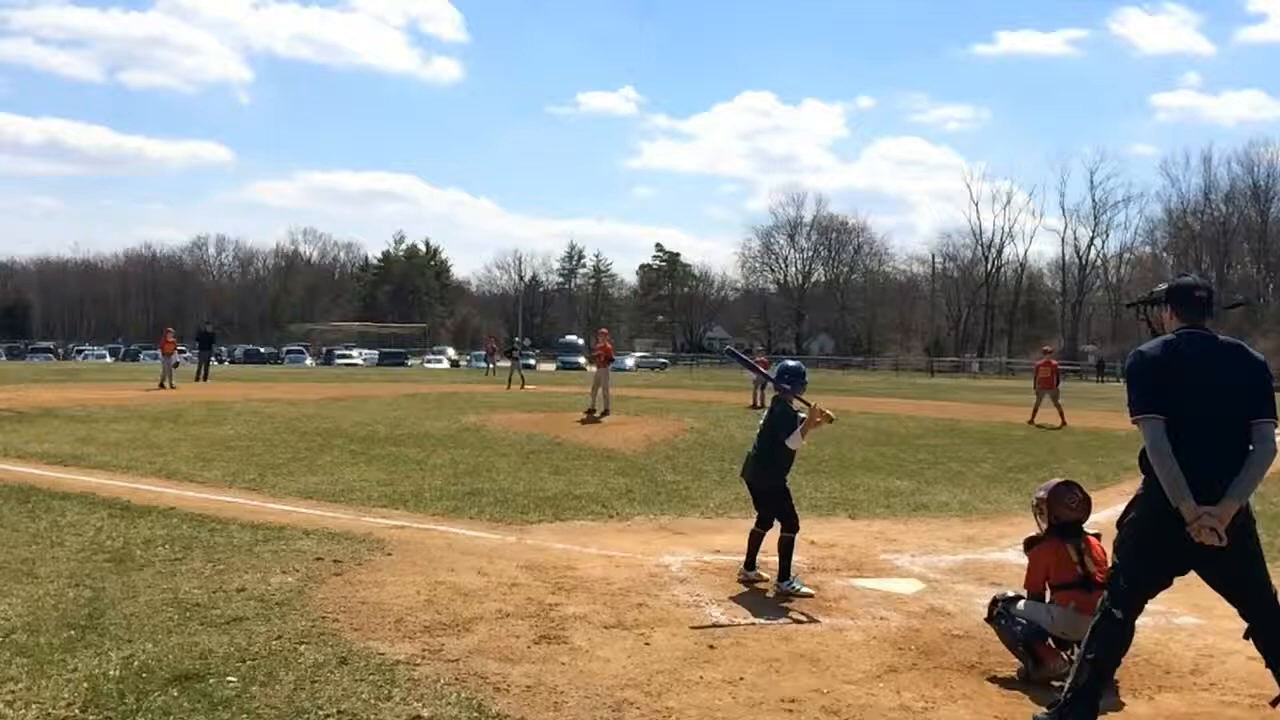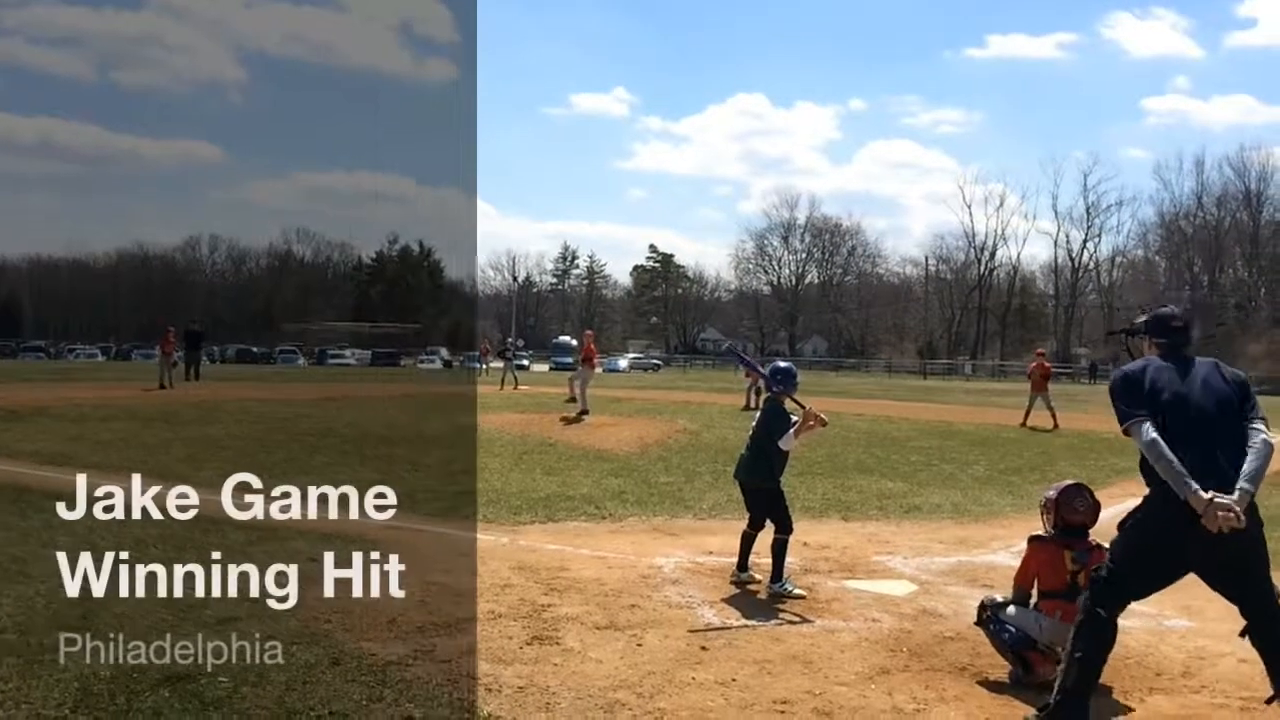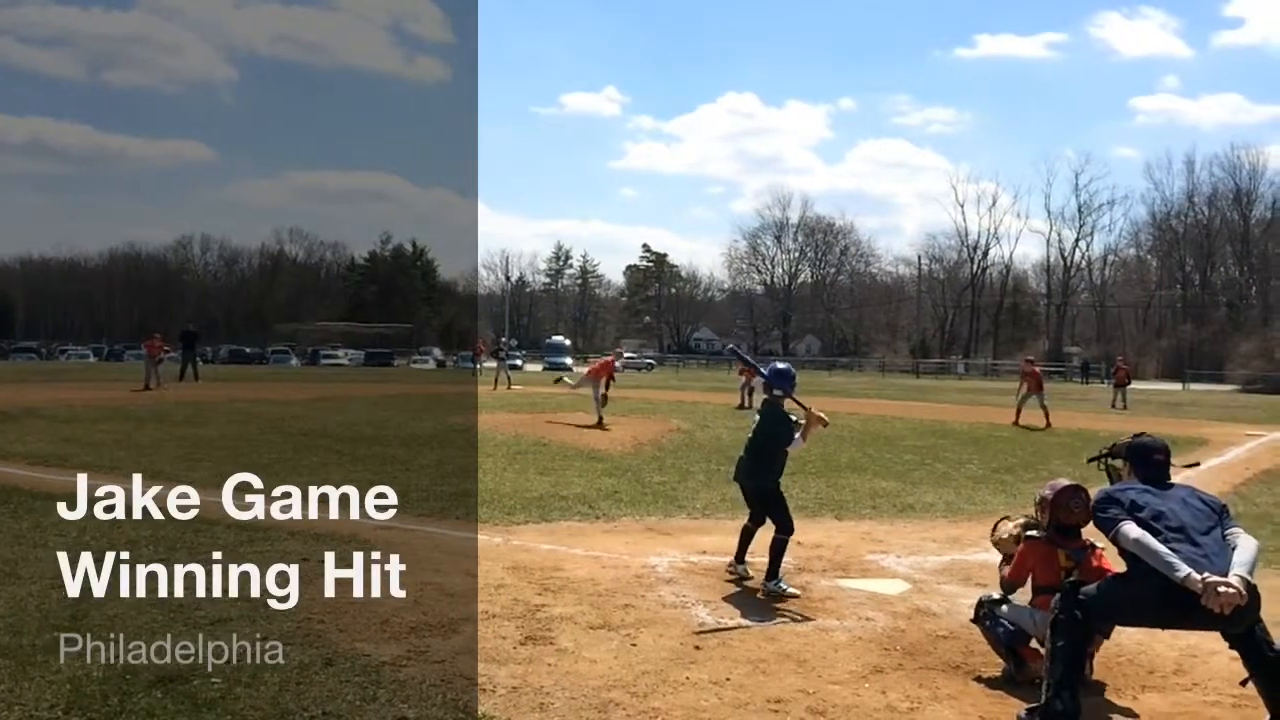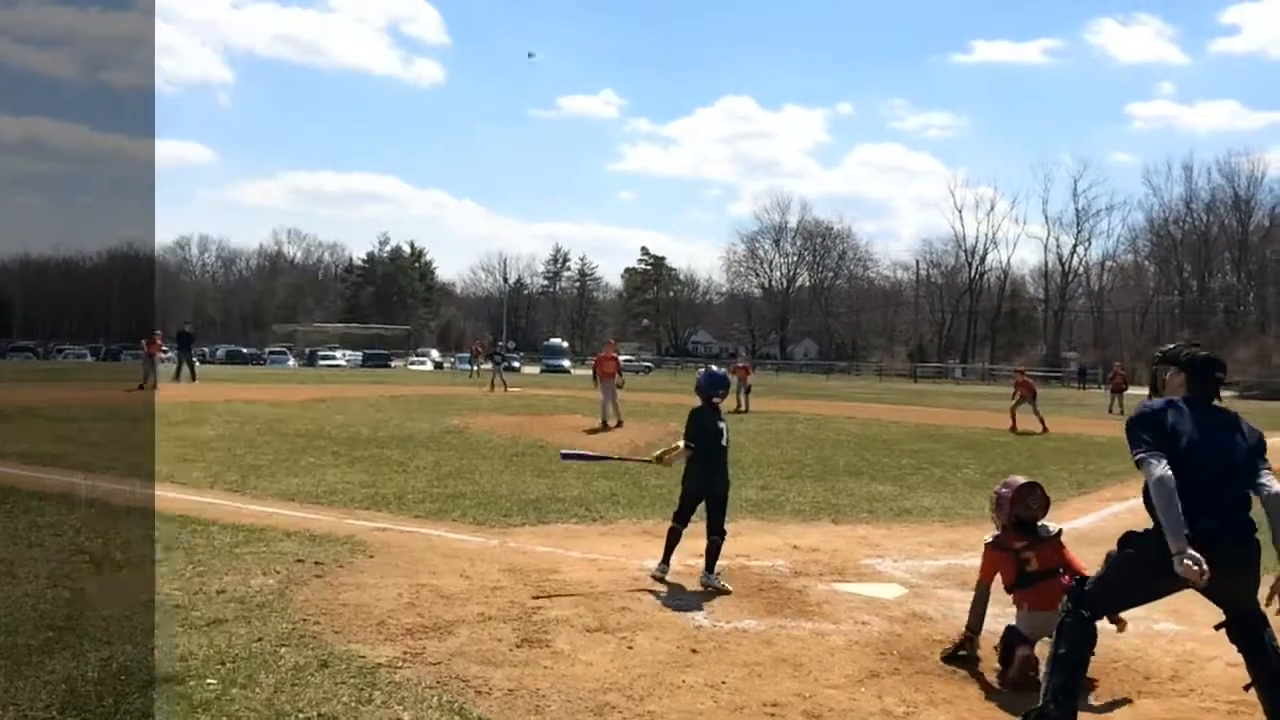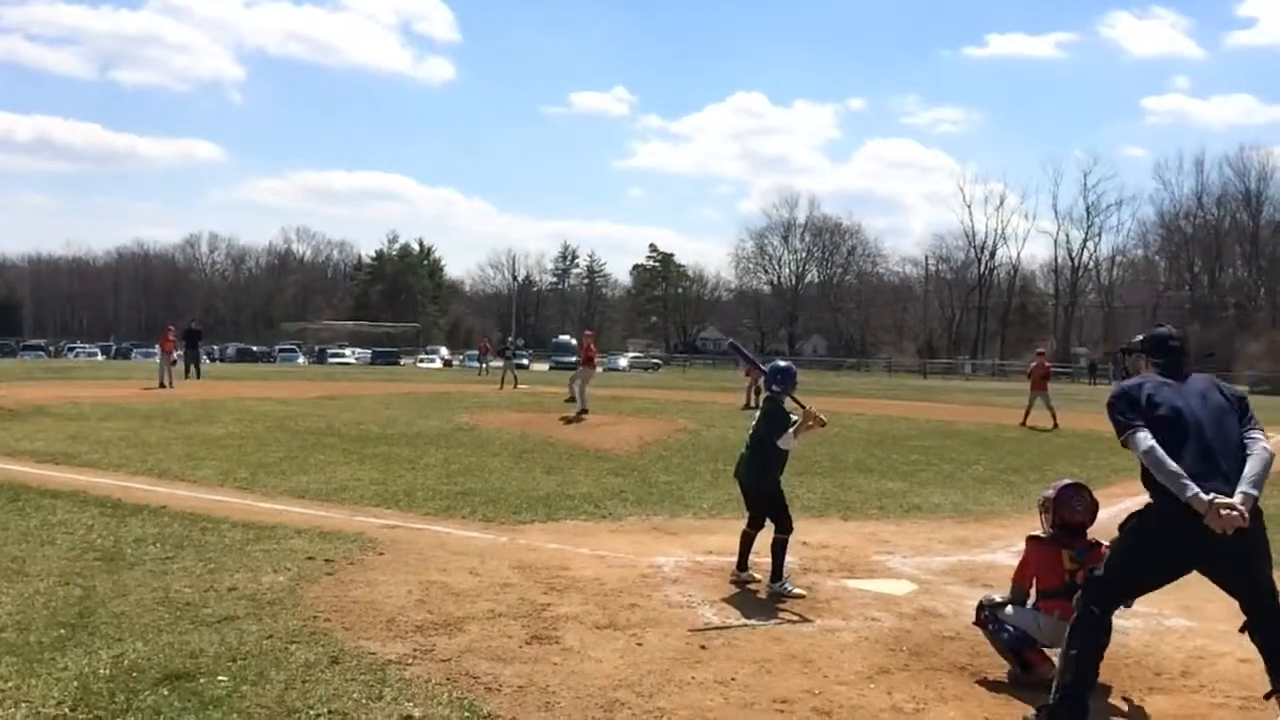
dt=1s
person 1, frame 1
left shoulder: (1148, 358)
left elbow: (1156, 439)
left wrist: (1188, 511)
right wrist: (1225, 509)
left hip: (1163, 508)
right hip: (1229, 513)
left knee: (1119, 608)
person 1, frame 2
left shoulder: (1131, 376)
right shoulder: (1230, 376)
left elbow: (1149, 441)
left wrist: (1199, 499)
right wrist: (1240, 497)
left hip: (1172, 512)
right hip: (1238, 514)
left knee: (1102, 601)
person 1, frame 3
left shoulder: (1111, 496)
right shoulder: (1204, 498)
left elbow: (1135, 538)
right elbow: (1246, 541)
left wrist: (1193, 581)
right wrist: (1238, 581)
left hip: (1169, 594)
right hip: (1233, 596)
left knee: (1071, 605)
person 1, frame 4
left shoulder: (1150, 414)
right shoulder: (1245, 429)
left elbow: (1161, 475)
left wrist: (1178, 547)
left hip: (1174, 549)
right hip: (1239, 550)
left knee: (1081, 606)
person 1, frame 5
left shoulder: (1129, 391)
right shoulder: (1226, 391)
left elbow: (1147, 449)
left wrist: (1199, 501)
right wrist: (1243, 501)
left hip: (1176, 516)
right hip: (1242, 520)
left knee: (1095, 599)
person 2, frame 1
left shoulder: (779, 405)
right shoulder: (784, 410)
left elbow: (799, 424)
right elbow: (792, 443)
left wrist: (818, 419)
right wrist: (811, 421)
left hip: (756, 471)
right hip: (768, 476)
left knee: (765, 519)
right knee: (790, 523)
left ankle: (748, 569)
right ankle: (784, 581)
person 2, frame 2
left shoulder: (770, 407)
right shoulder: (777, 411)
left elbow: (791, 428)
right elbow: (785, 443)
left wrist: (811, 423)
right wrist: (804, 422)
left hip: (749, 473)
right hip: (762, 477)
left knee: (757, 520)
right knee: (783, 525)
left ankle: (741, 570)
right ankle: (777, 582)
person 2, frame 3
left shoulder: (768, 408)
right shoulder: (777, 415)
left elbow: (790, 426)
right elbow: (793, 446)
left wrist: (811, 421)
right wrist: (809, 424)
left hip: (746, 474)
right hip: (762, 479)
left knee: (756, 517)
right knee: (784, 526)
left ankle: (738, 562)
right ankle: (771, 580)
person 2, frame 4
left shoulder: (697, 414)
right shoulder: (718, 416)
left elbow: (688, 449)
left wrist: (669, 458)
right wrist: (668, 451)
left hip: (696, 479)
right hip: (719, 480)
left knee: (680, 519)
right knee: (716, 528)
left ankle: (663, 566)
right ankle: (709, 574)
person 2, frame 5
left shoulder: (770, 406)
right shoulder: (776, 410)
left elbow: (788, 430)
right elbow: (785, 442)
left wrist: (808, 424)
right wrist: (804, 422)
left hip: (749, 472)
right hip: (761, 476)
left knee: (756, 520)
right knee: (784, 525)
left ankle: (741, 569)
right ankle: (777, 581)
person 3, frame 1
left shoulder: (1042, 546)
right shoulder: (1094, 543)
left elbow: (1035, 598)
left hip: (1067, 619)
left knee: (1000, 606)
left ankle: (1046, 662)
person 3, frame 2
left shoulder: (1040, 546)
right shoulder: (1100, 553)
left elbow: (1020, 597)
left hip: (1051, 630)
left knee: (990, 609)
left ankle: (1035, 666)
person 3, frame 3
left shoulder: (1033, 545)
right shoulder: (1093, 552)
left elbow: (1007, 587)
left wrist: (1007, 555)
right wrist: (1100, 634)
left hip: (1046, 625)
left knee: (987, 607)
left ankle: (1027, 663)
person 3, frame 4
left shoulder: (996, 548)
right shoulder: (1051, 540)
left elbow: (982, 592)
left wrist: (970, 634)
right wrist: (1113, 615)
left hip: (1033, 619)
left knee: (1012, 635)
left ankle: (1020, 653)
person 3, frame 5
left shoulder: (1036, 545)
right shoulder: (1098, 551)
left elbow: (1019, 596)
left hip: (1049, 629)
left knee: (991, 610)
left ankle: (1039, 667)
